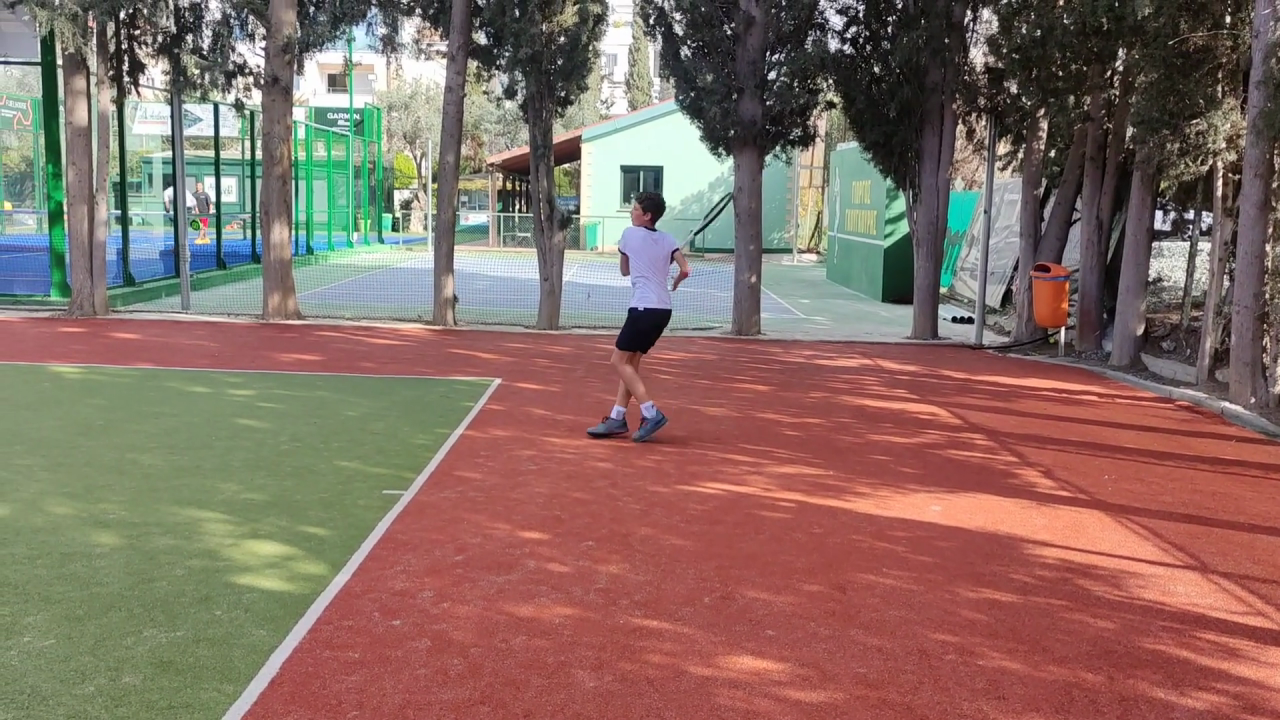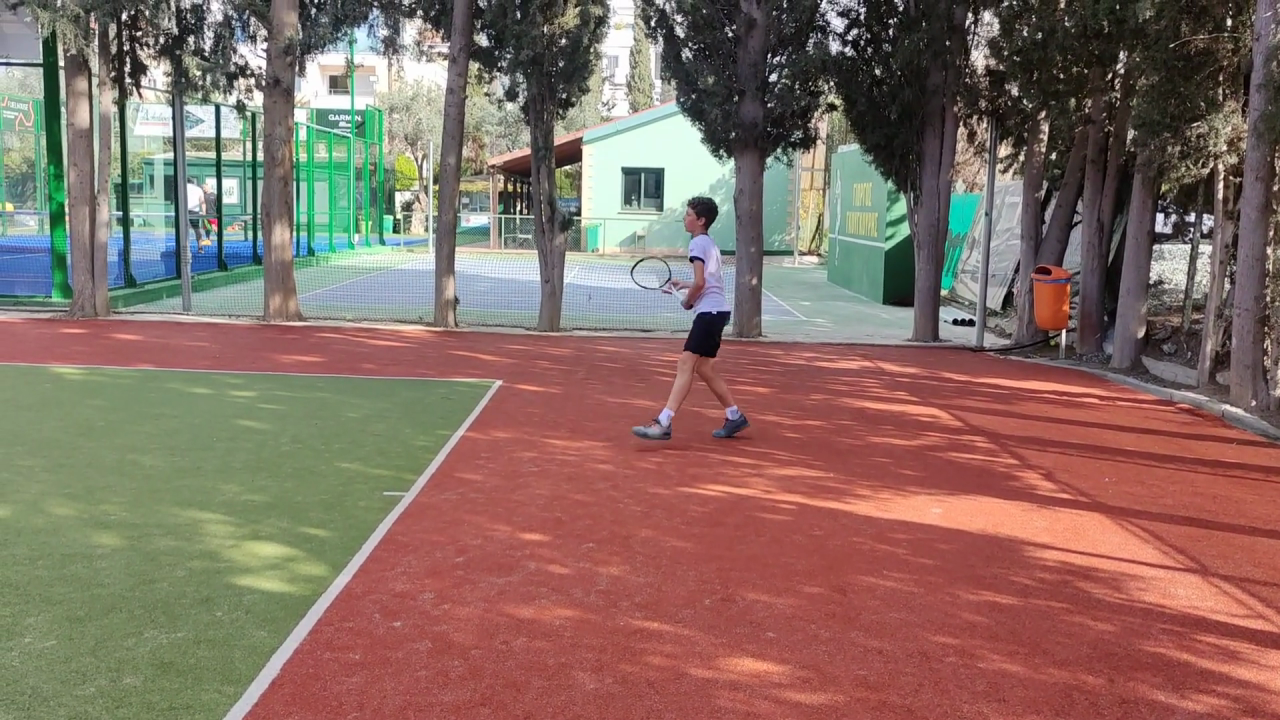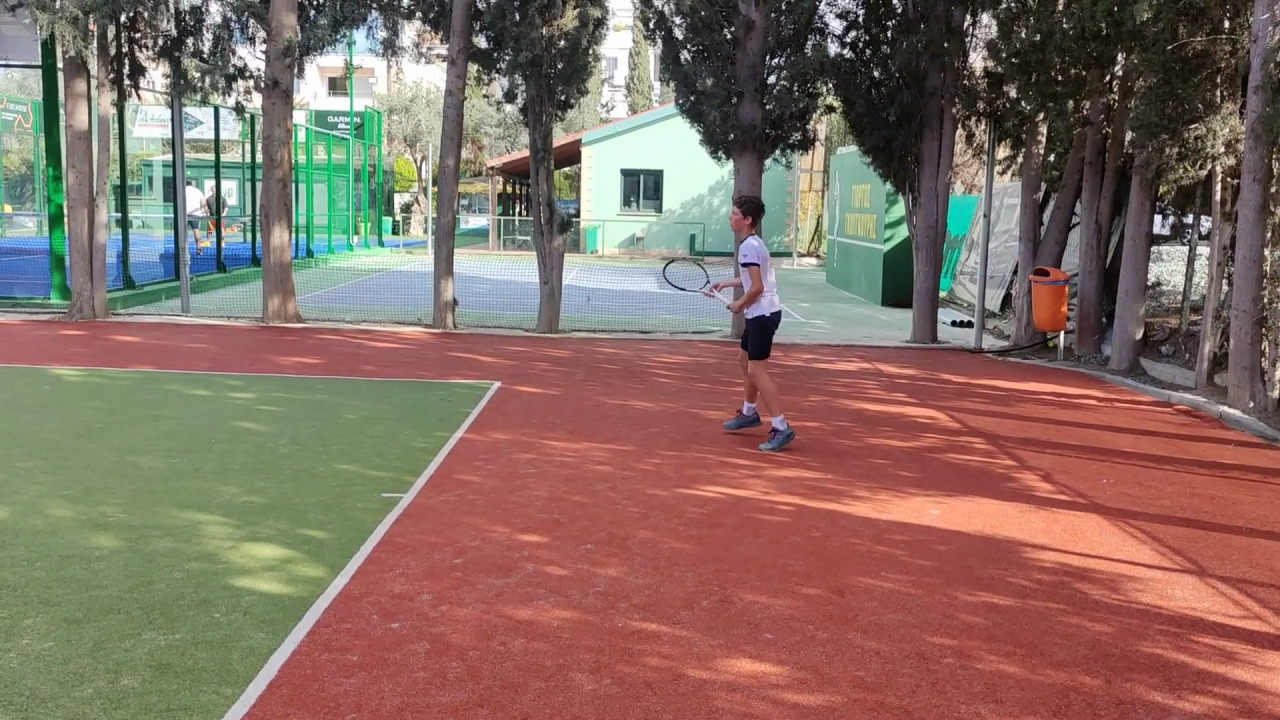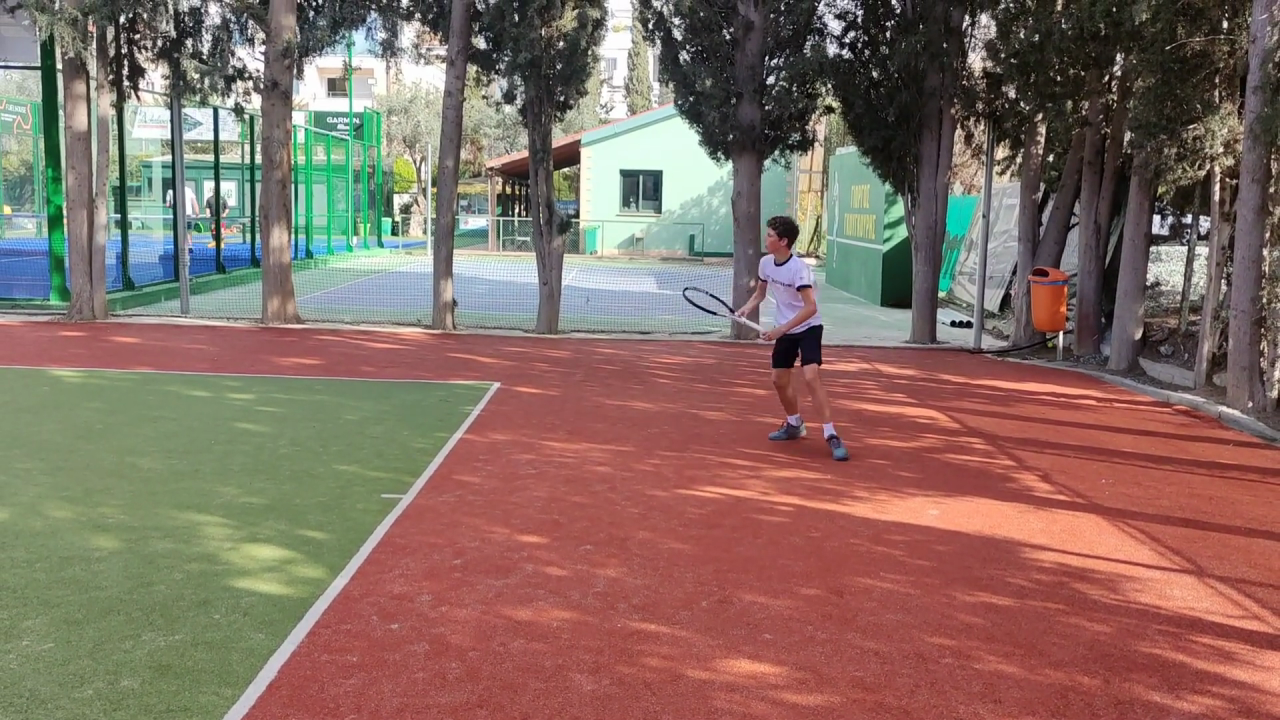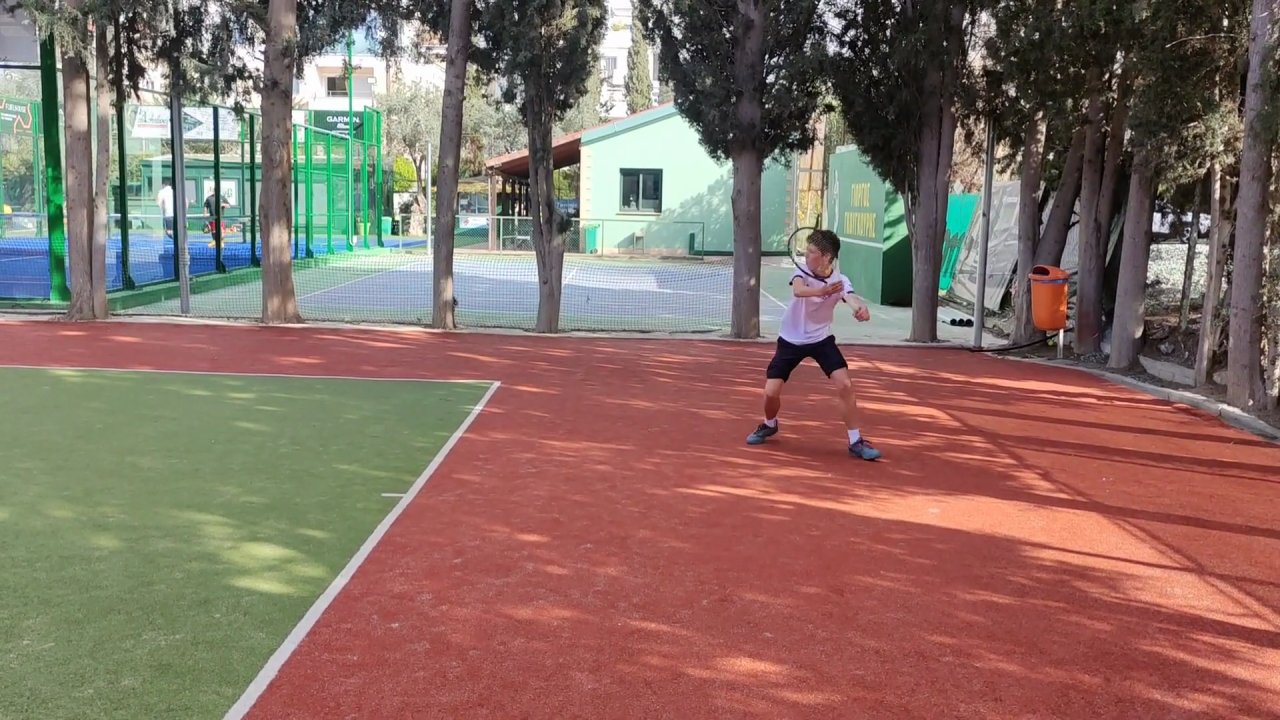
dt=0.4s
person 1, frame 1
left shoulder: (631, 235)
right shoulder: (668, 239)
left elbow: (625, 269)
right elbow: (685, 270)
right wrist: (676, 280)
left hip: (644, 309)
right hip: (663, 310)
left knee: (619, 360)
right knee: (630, 362)
left ankle: (651, 414)
right ankle: (615, 421)
person 1, frame 2
left shoulder: (698, 244)
right shoulder: (709, 244)
left elbow: (699, 283)
left wrist: (687, 301)
right wrist: (683, 283)
left hip: (711, 311)
right hip: (716, 311)
left knee: (685, 365)
right knee: (703, 368)
left ankle: (662, 423)
right ankle: (735, 416)
person 1, frame 3
left shoulder: (750, 247)
right shoulder: (749, 244)
left elbow: (758, 287)
left wrist: (739, 304)
right wrist: (726, 283)
left hip: (764, 314)
right hip: (756, 314)
left knee: (756, 370)
right knee: (745, 362)
left ankle: (781, 429)
right ankle: (749, 413)
person 1, frame 4
left shoulder: (799, 268)
right shoulder: (766, 263)
left elbow: (810, 308)
right elbow: (760, 291)
left wrist: (780, 329)
right wrist: (747, 307)
left hip: (808, 328)
right hip: (784, 330)
left knee: (812, 377)
right knee: (780, 381)
left ankle: (831, 436)
right ankle: (794, 424)
person 1, frame 5
left shoulder: (839, 282)
right shoulder: (801, 271)
left elbow: (858, 305)
right elbow: (799, 291)
left wrist: (862, 311)
right wrist: (825, 290)
left hip: (821, 340)
right hip: (789, 340)
left knee: (844, 385)
right knee: (771, 393)
left ankle: (855, 440)
right ankle: (769, 424)
